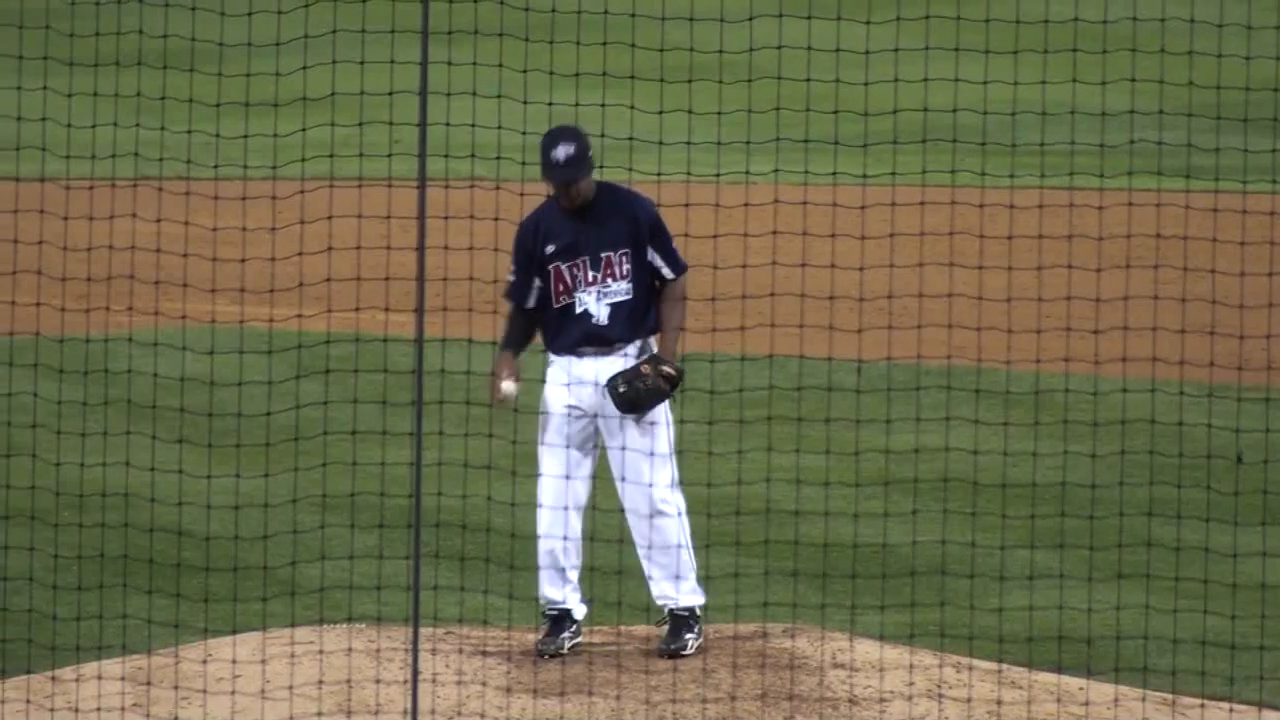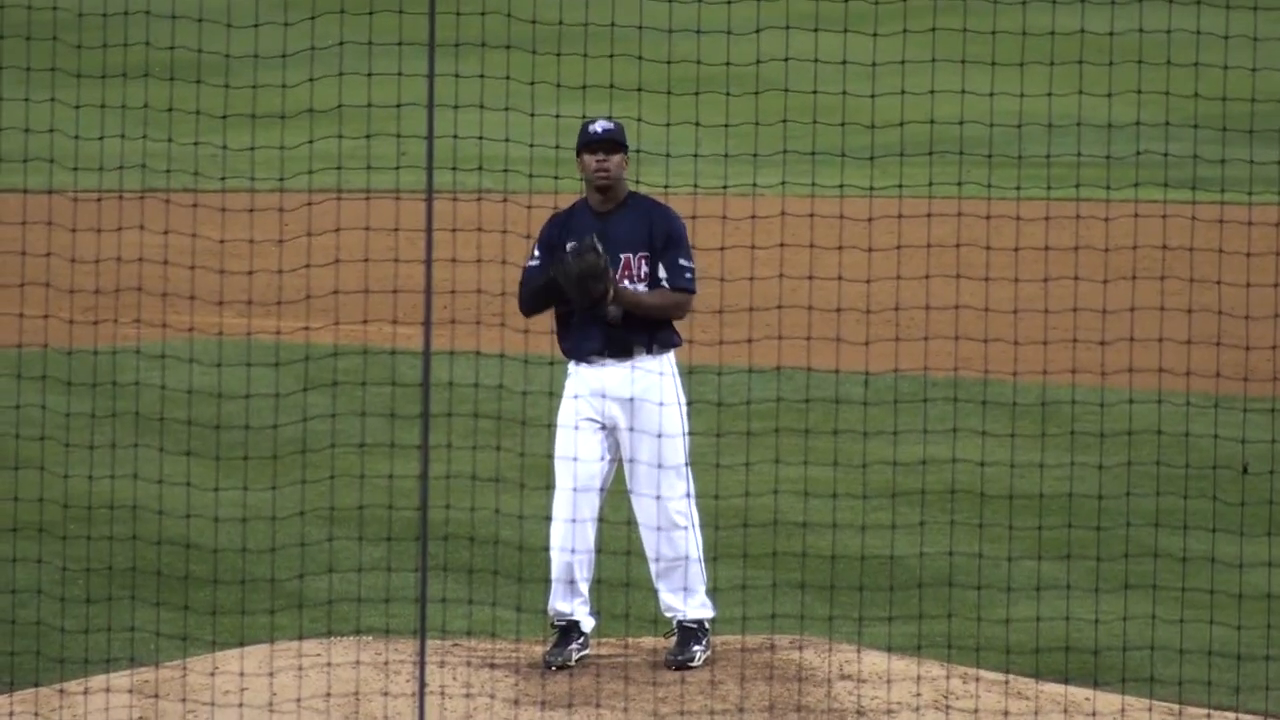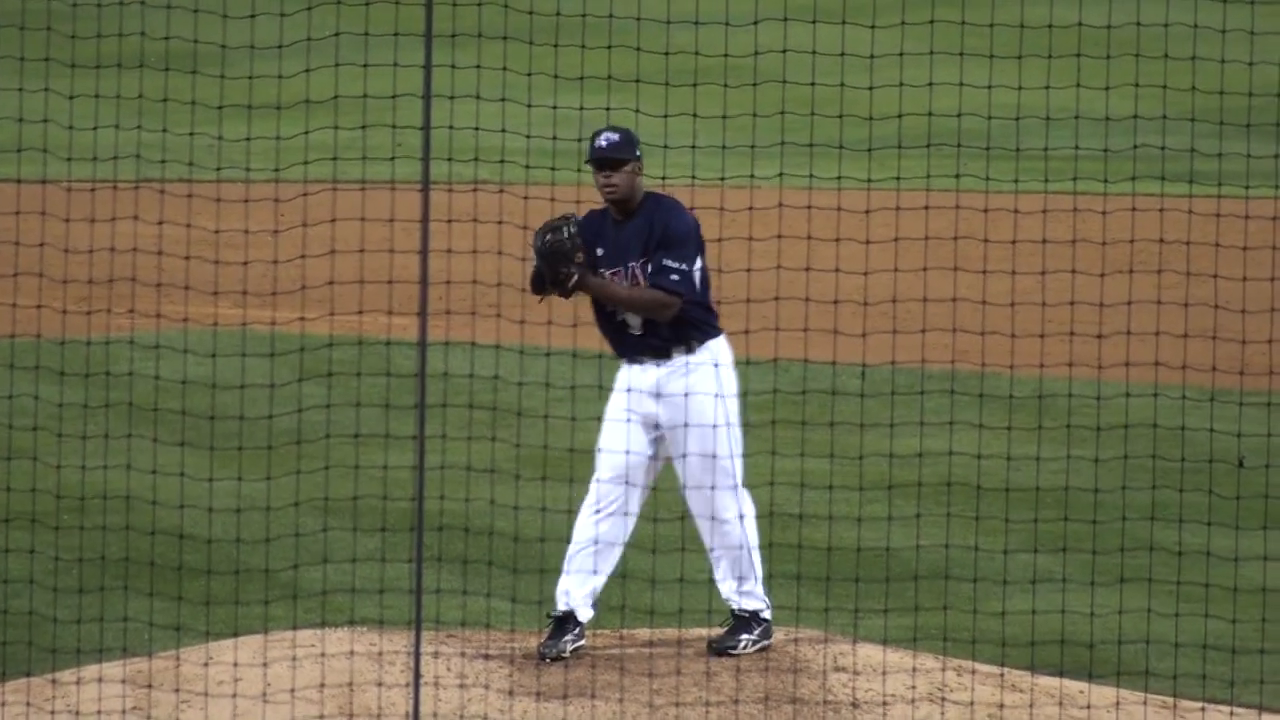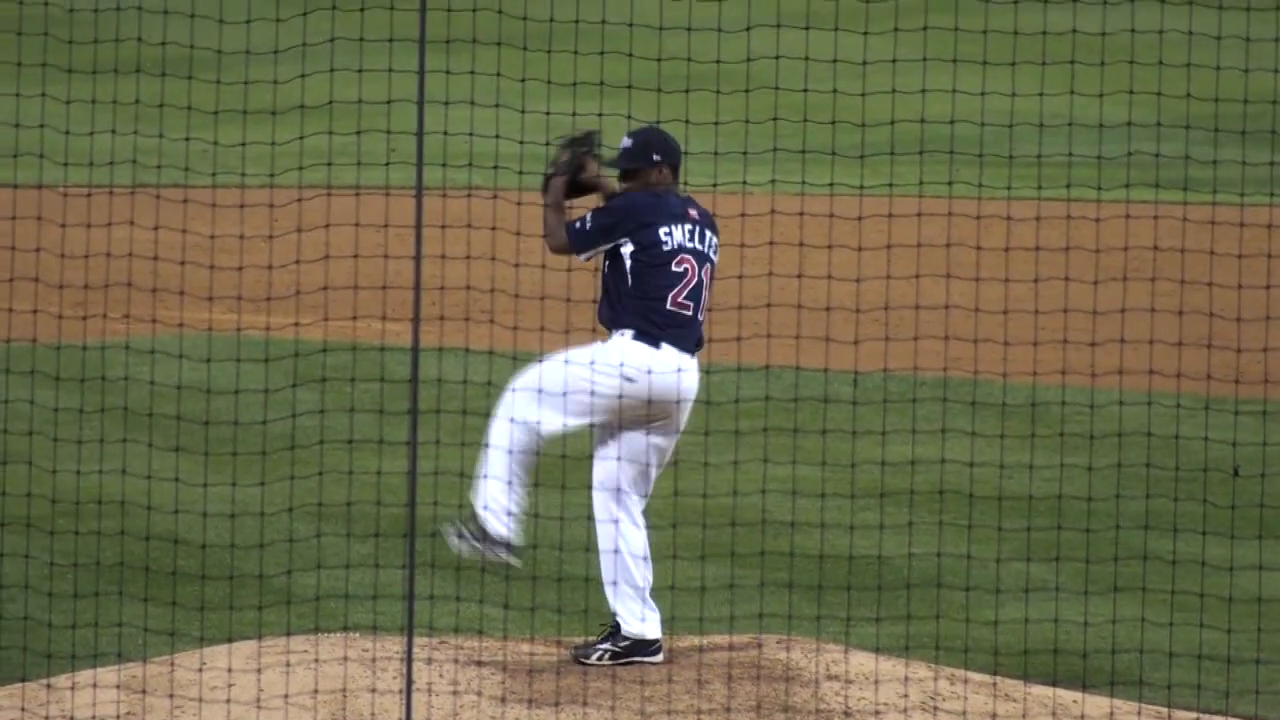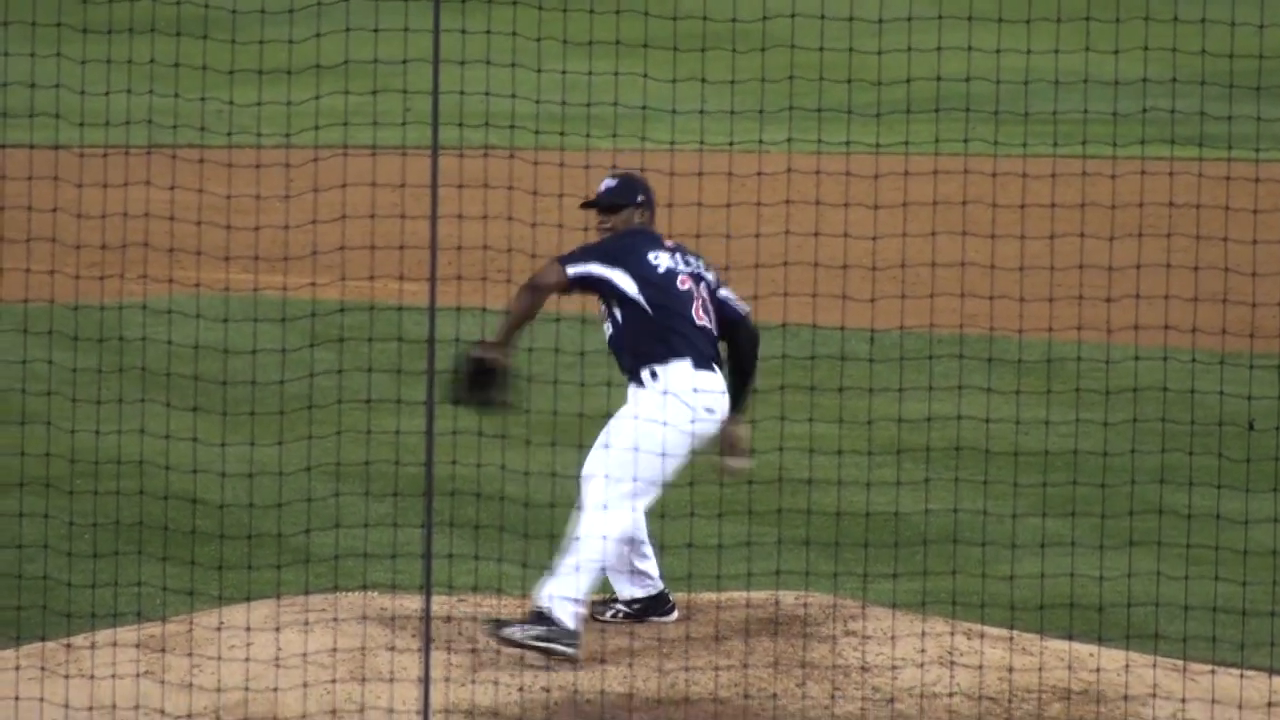
dt=0.7s
person 1, frame 1
left shoulder: (635, 211)
right shoulder: (534, 230)
left elbow: (673, 285)
right elbow: (526, 308)
left wrist: (666, 353)
right wrist: (508, 355)
left hip: (632, 365)
right hip: (567, 372)
left knee: (653, 492)
right knee: (558, 496)
left ankle: (684, 610)
right ankle: (563, 613)
person 1, frame 2
left shoulder: (660, 220)
right shoulder: (560, 227)
left elbow: (681, 300)
right elbow: (528, 302)
left wrist: (618, 294)
right wrist: (564, 278)
left hip: (649, 373)
right hip: (585, 379)
left knee: (667, 502)
right knee: (572, 504)
left ankle: (692, 622)
right ankle: (572, 623)
person 1, frame 3
left shoulder: (673, 220)
right shoulder: (593, 227)
left elbow: (665, 304)
right elbow: (543, 285)
left wrist: (589, 283)
left hip: (698, 366)
right hip: (636, 373)
left knee: (718, 494)
right knee: (610, 489)
left ankle: (753, 614)
right ankle: (571, 615)
person 1, frame 4
left shoulder: (637, 208)
right shoulder: (705, 224)
left elbow: (563, 241)
left wrist: (554, 200)
right wrist: (609, 190)
left hip: (628, 361)
right hip: (680, 376)
left knee: (521, 401)
right knee: (619, 500)
left ankle: (496, 528)
right ankle: (638, 633)
person 1, frame 5
left shoulder: (619, 250)
right shoulder: (689, 263)
left elbow: (540, 283)
right elbow: (745, 331)
left wrist: (500, 341)
right wrist: (734, 416)
left hip: (676, 394)
right hip: (681, 396)
left knee: (609, 499)
right knee: (599, 481)
left ankle: (554, 620)
right ankle: (646, 593)
